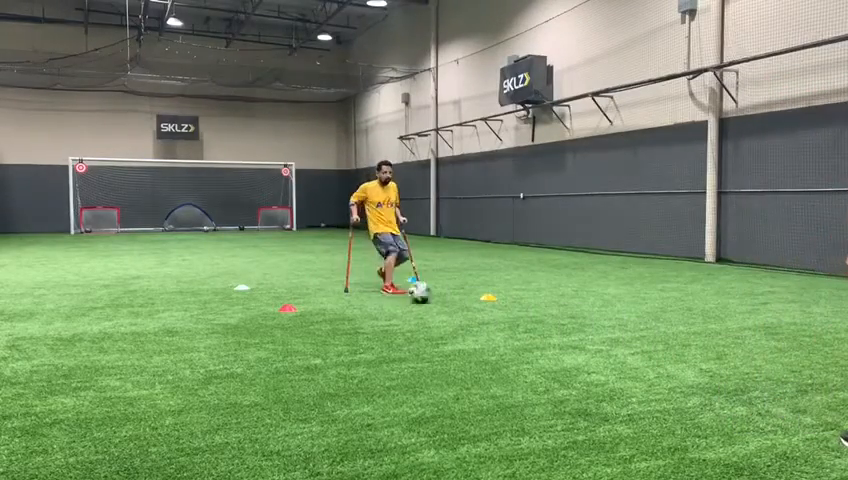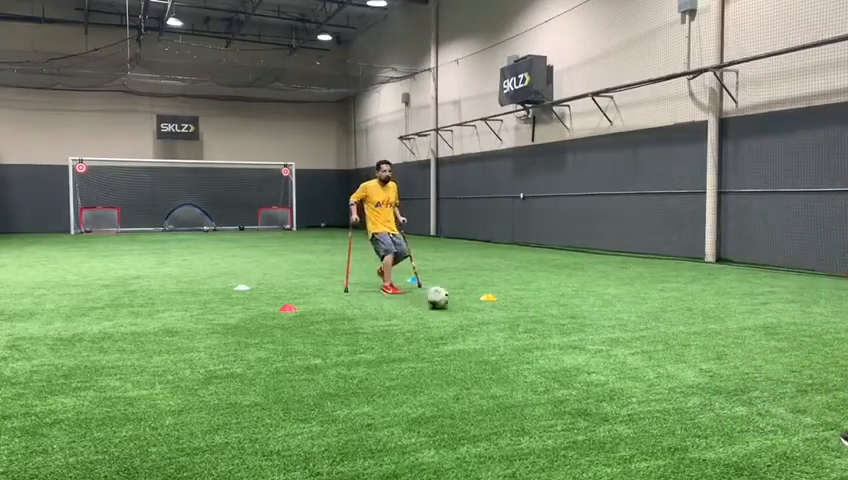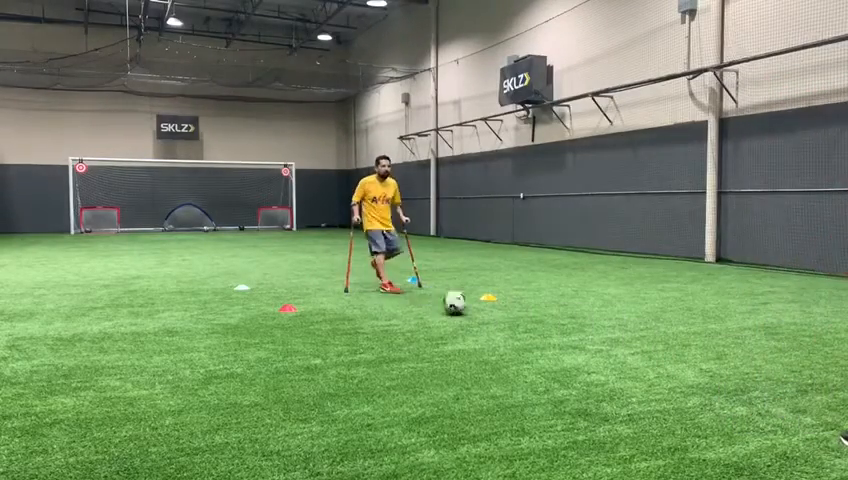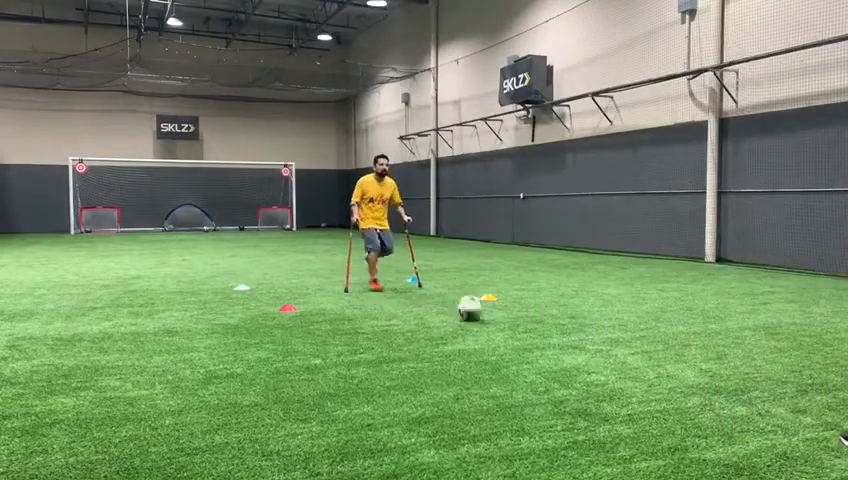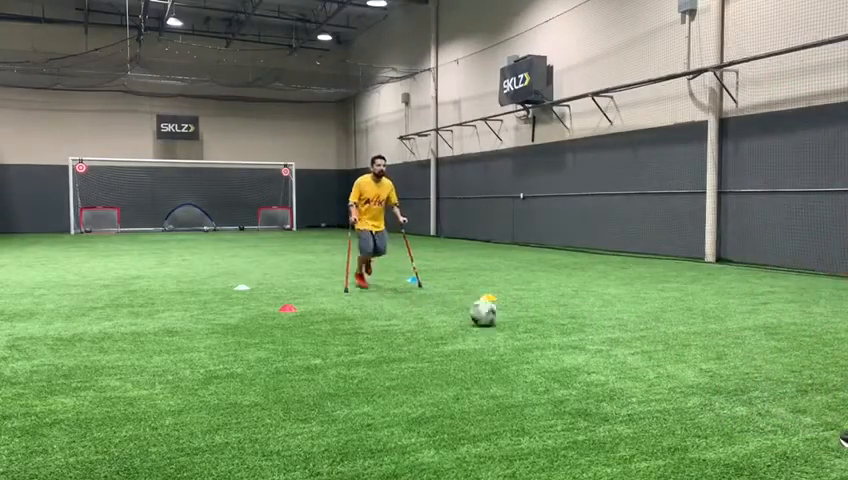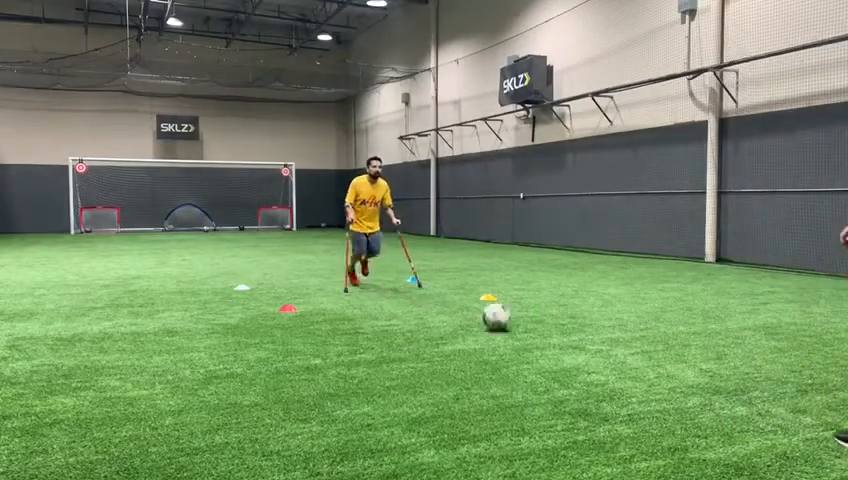
dt=0.1s
person 1, frame 1
left shoulder: (394, 186)
right shoulder: (367, 187)
right elbow: (353, 200)
left wrist: (400, 217)
right wrist: (354, 215)
left hip: (393, 229)
right hip: (378, 229)
left knee: (404, 255)
right knee: (393, 252)
left ankle: (384, 270)
right ankle: (388, 285)
person 1, frame 2
left shoulder: (393, 186)
right shoulder: (367, 186)
right elbow: (353, 200)
left wrist: (399, 217)
right wrist: (354, 215)
left hip: (391, 228)
right hip: (376, 229)
left knee: (403, 253)
right knee: (389, 252)
left ankle: (383, 269)
right ankle: (387, 285)
person 1, frame 3
left shoulder: (393, 183)
right shoulder: (366, 182)
left elbow: (397, 203)
right elbow: (355, 201)
left wrist: (402, 216)
right wrist: (355, 215)
left hip: (387, 224)
right hip: (372, 224)
left knee: (395, 249)
right knee: (380, 250)
left ankle: (376, 262)
right ankle: (385, 283)
person 1, frame 4
left shoulder: (391, 183)
right shoulder: (364, 181)
left elbow: (397, 203)
right elbow: (354, 201)
left wrist: (404, 216)
right wrist: (355, 215)
left hip: (383, 223)
right hip: (367, 223)
left knee: (388, 249)
right knee: (374, 249)
left ankle: (372, 258)
right ankle: (373, 279)
person 1, frame 5
left shoulder: (388, 184)
right shoulder: (361, 181)
left elbow: (394, 203)
right elbow: (352, 202)
left wrist: (399, 217)
right wrist: (353, 215)
left hip: (379, 225)
right hip: (363, 224)
left knee: (381, 250)
right knee: (366, 251)
left ankle: (367, 259)
right ankle: (359, 273)
person 1, frame 6
left shoulder: (384, 185)
right shoulder: (357, 182)
left elbow: (387, 205)
right elbow: (348, 202)
left wrist: (393, 219)
right wrist: (350, 216)
left hip: (374, 226)
right hip: (358, 225)
left knee: (374, 251)
right knee: (358, 252)
left ankle: (364, 260)
right ankle: (351, 270)
